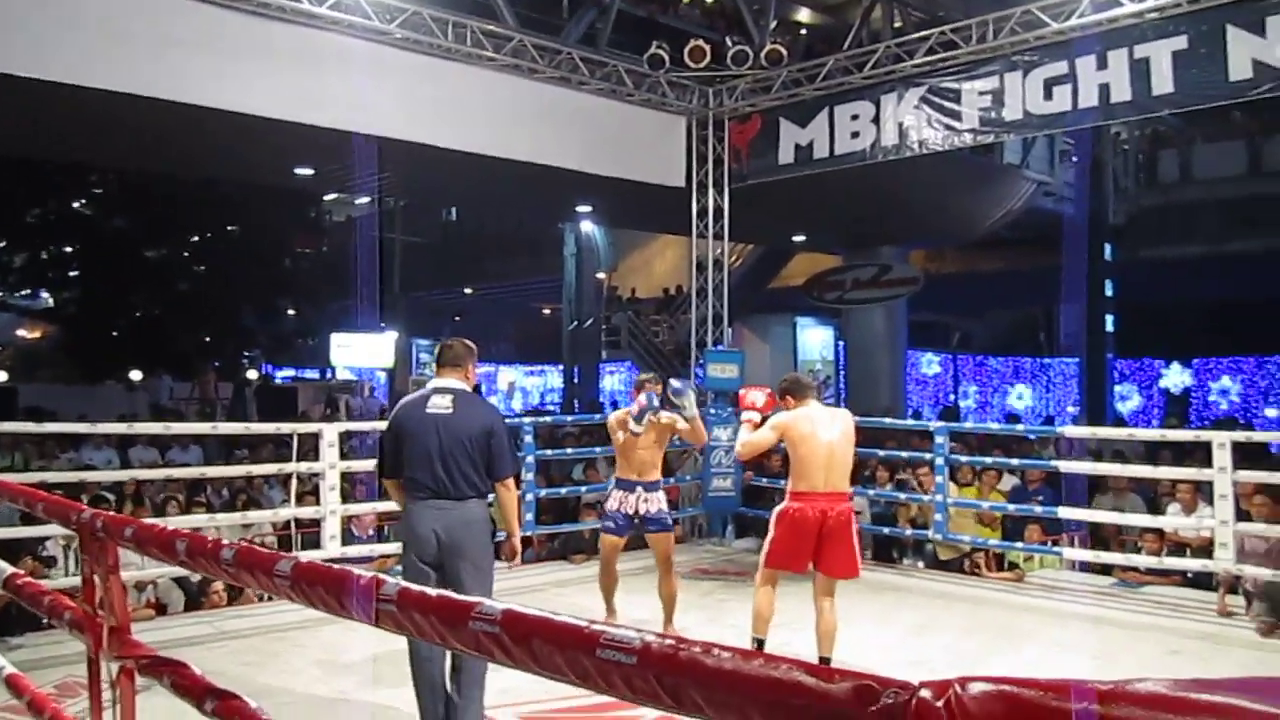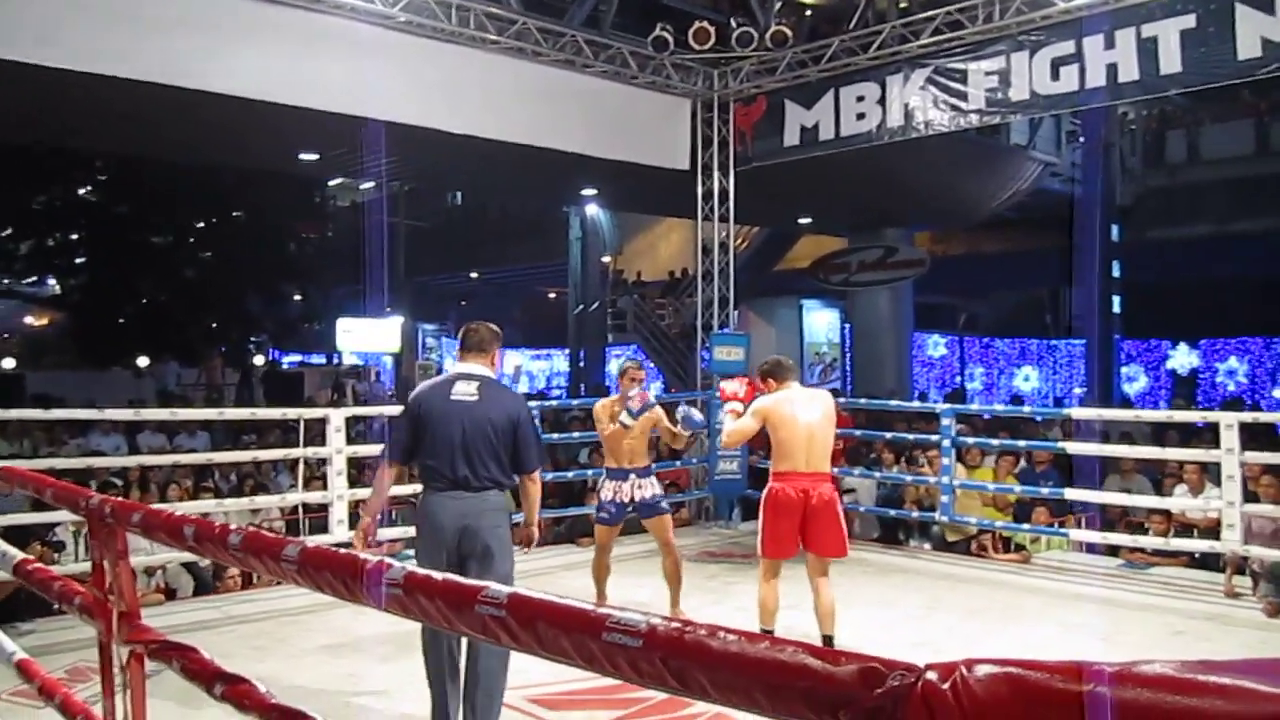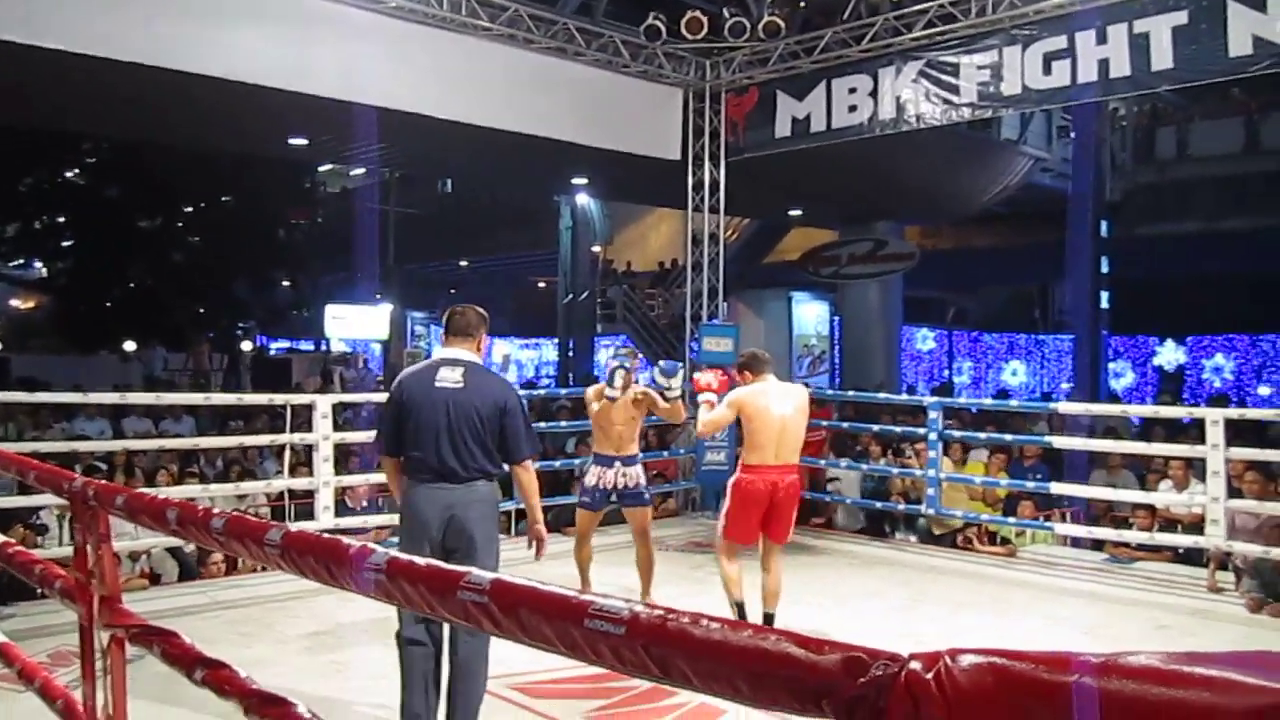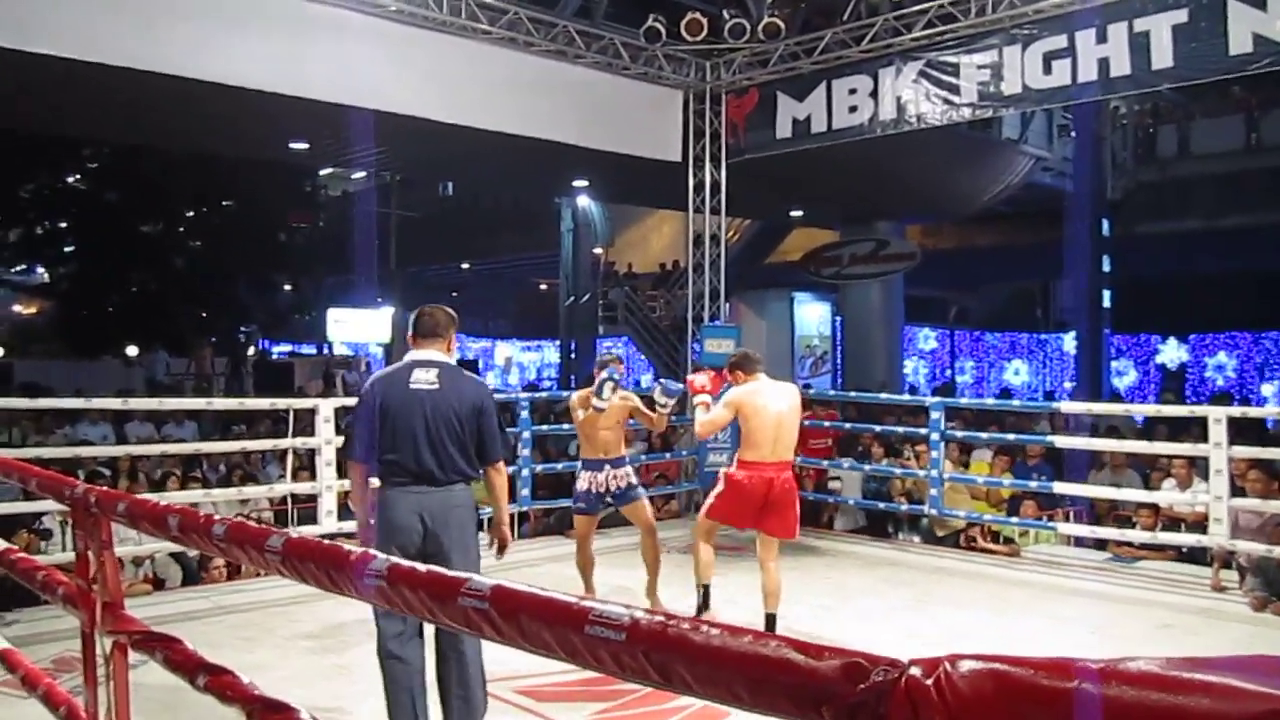
dt=0.4s
person 1, frame 1
left shoulder: (404, 410)
right shoulder: (485, 413)
left elbow: (390, 479)
right elbow: (504, 483)
right wrist: (513, 533)
left hip: (419, 520)
right hip: (468, 520)
person 1, frame 2
left shoulder: (424, 396)
right shoulder: (511, 402)
left elbow: (392, 465)
right elbow: (530, 475)
left wrist: (369, 516)
right wrist: (531, 521)
left hip: (437, 510)
right hip: (488, 512)
person 1, frame 3
left shoulder: (407, 382)
right shoulder: (498, 388)
left elbow: (389, 458)
right elbow: (521, 464)
right wrist: (536, 519)
left hip: (422, 501)
right hip: (476, 502)
left knee: (417, 619)
person 1, frame 4
left shoulder: (379, 385)
right shoulder: (473, 389)
left elbow: (358, 466)
right elbow: (495, 466)
left wrist: (364, 520)
right wrist: (501, 519)
left hip: (396, 507)
right hip: (453, 506)
left knee: (397, 629)
person 2, frame 1
left shoulder: (786, 420)
right shoulder: (845, 417)
left elbow: (742, 451)
left wrist: (749, 418)
left hip: (801, 507)
right hip: (839, 508)
left knee: (766, 580)
right knee: (825, 597)
left ankle: (757, 653)
right ankle: (824, 667)
person 2, frame 2
left shoulder: (767, 404)
right shoulder: (826, 398)
left elbow: (728, 440)
left wrist: (732, 407)
left hip: (784, 489)
right hip: (821, 489)
left knee: (769, 574)
right knee: (820, 576)
right ankle: (829, 647)
person 2, frame 3
left shoulder: (742, 395)
right shoulder: (800, 392)
left elbow: (704, 429)
left wrist: (707, 397)
left hip: (752, 480)
right hip: (788, 481)
left knee: (726, 552)
right knee: (771, 560)
left ankle: (742, 622)
right ankle: (768, 629)
person 2, frame 4
left shoulder: (739, 394)
right shoulder: (792, 391)
left elbow: (702, 431)
left wrist: (702, 398)
left hip: (746, 476)
right hip: (782, 478)
left knee: (702, 531)
right knee: (768, 558)
left ankle: (703, 604)
right ankle: (770, 630)
person 3, frame 1
left shoulder: (669, 419)
right shoulder: (618, 418)
left elbow: (701, 440)
right elbow: (624, 450)
left wrist: (689, 408)
right wrist: (637, 421)
left hip: (653, 494)
right hip: (622, 493)
left knee: (666, 563)
right knee: (607, 559)
left ankle: (668, 624)
right ankle: (610, 612)
person 3, frame 2
left shoulder: (653, 409)
right shoulder: (603, 407)
left elbow: (676, 443)
right elbow: (608, 440)
left wrist: (684, 429)
right wrist: (628, 416)
left hip: (645, 480)
right hip: (614, 482)
left knee: (669, 545)
right knee: (602, 549)
left ankle: (675, 607)
right ankle: (601, 599)
person 3, frame 3
left shoulder: (644, 394)
right shoulder: (595, 392)
left elbow: (678, 417)
right elbow: (598, 419)
left wrist: (673, 389)
right wrist: (612, 389)
left hip: (631, 468)
right hip: (600, 467)
left knee: (643, 536)
right knee: (582, 534)
left ankle: (646, 595)
right ankle: (585, 586)
person 3, frame 4
left shoulder: (627, 399)
right shoulder: (579, 398)
left elbow: (657, 426)
right elbow: (584, 426)
left wrist: (665, 406)
right wrist: (600, 399)
left hip: (620, 469)
right hip: (590, 472)
left knee: (649, 527)
right knee: (582, 540)
left ankle: (652, 590)
right ankle: (589, 591)
